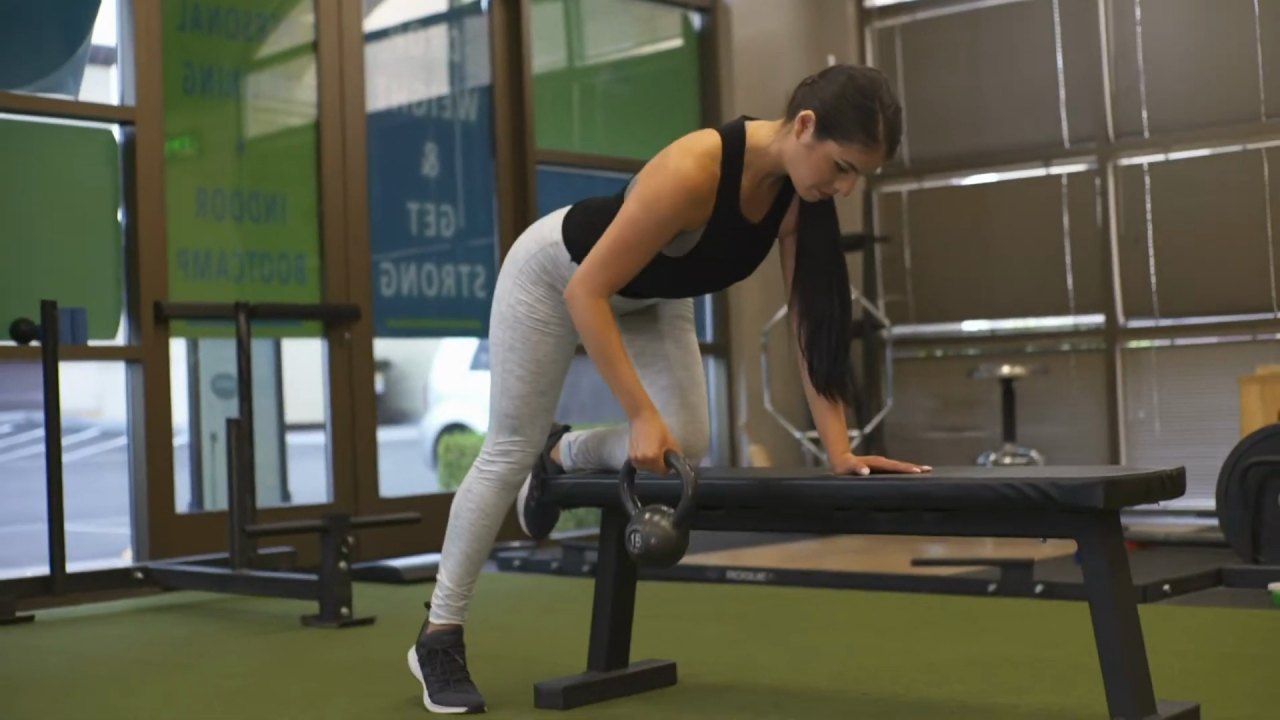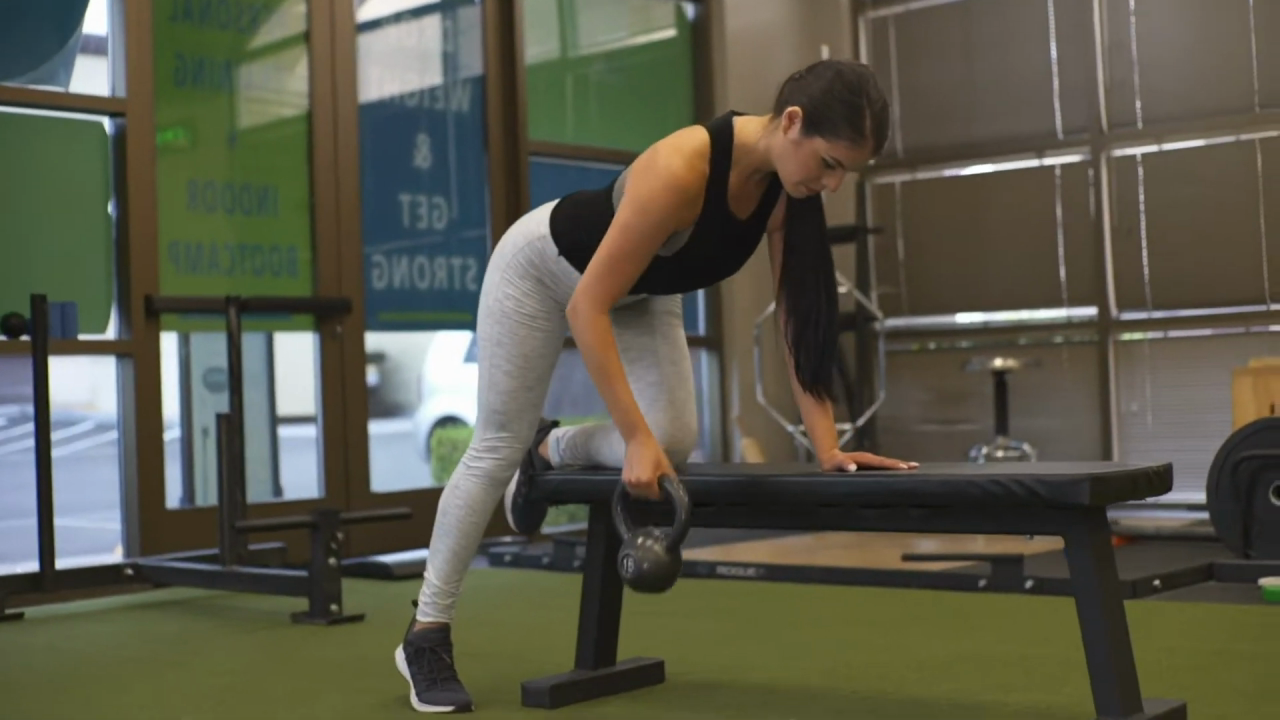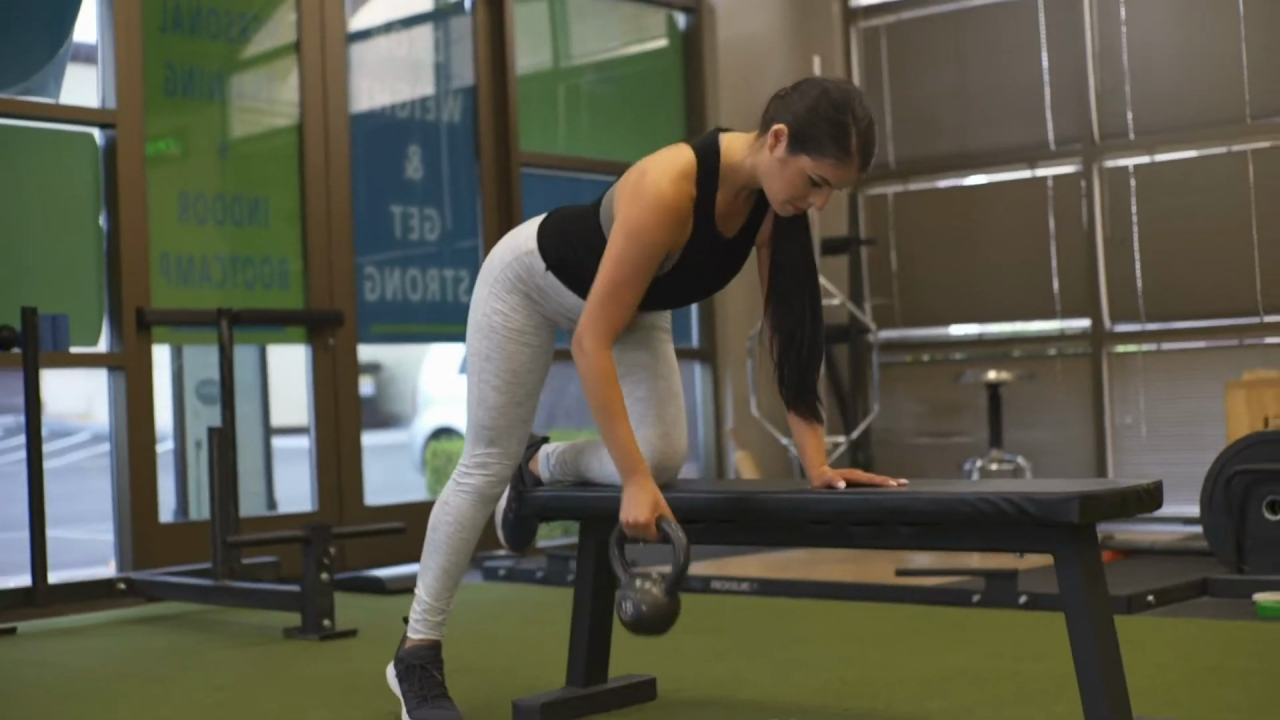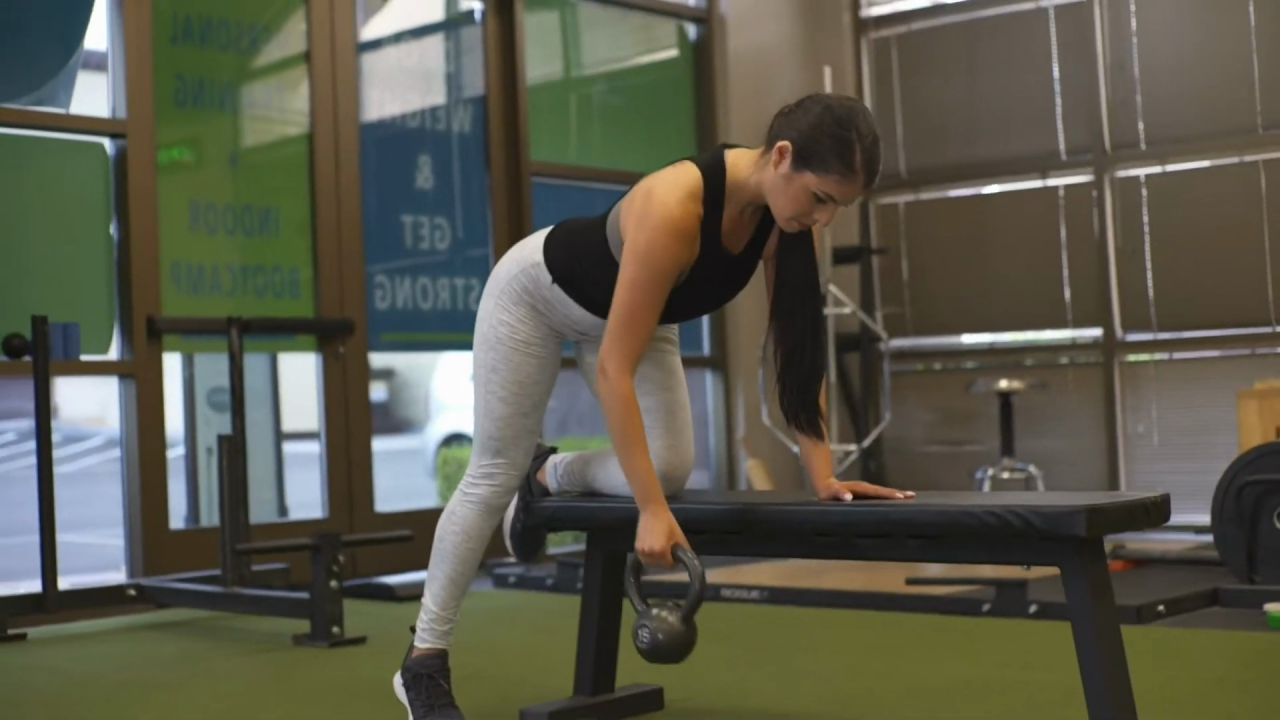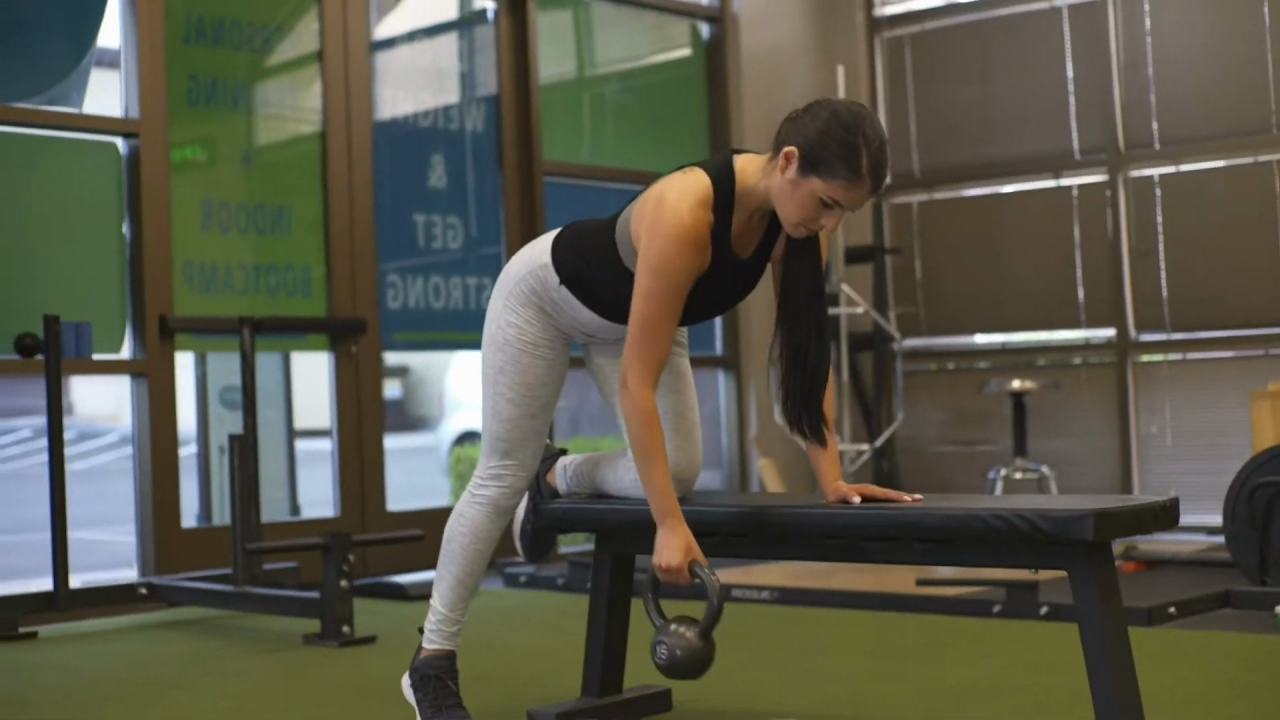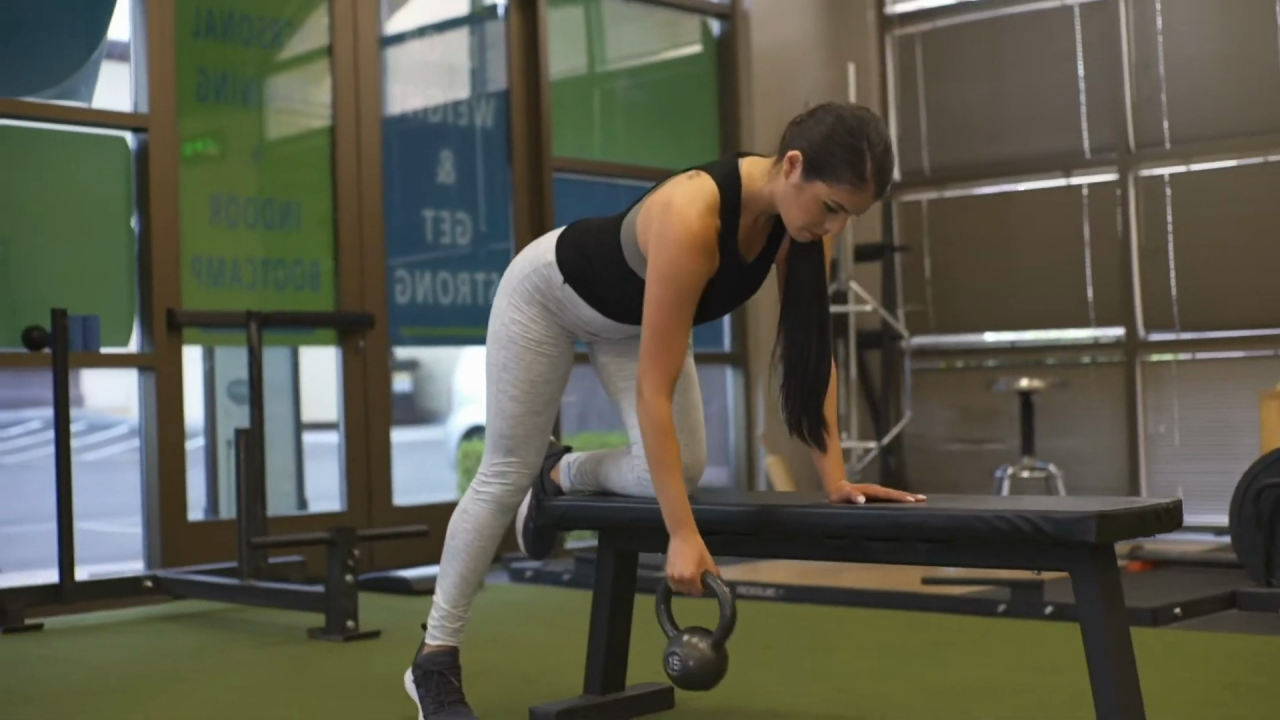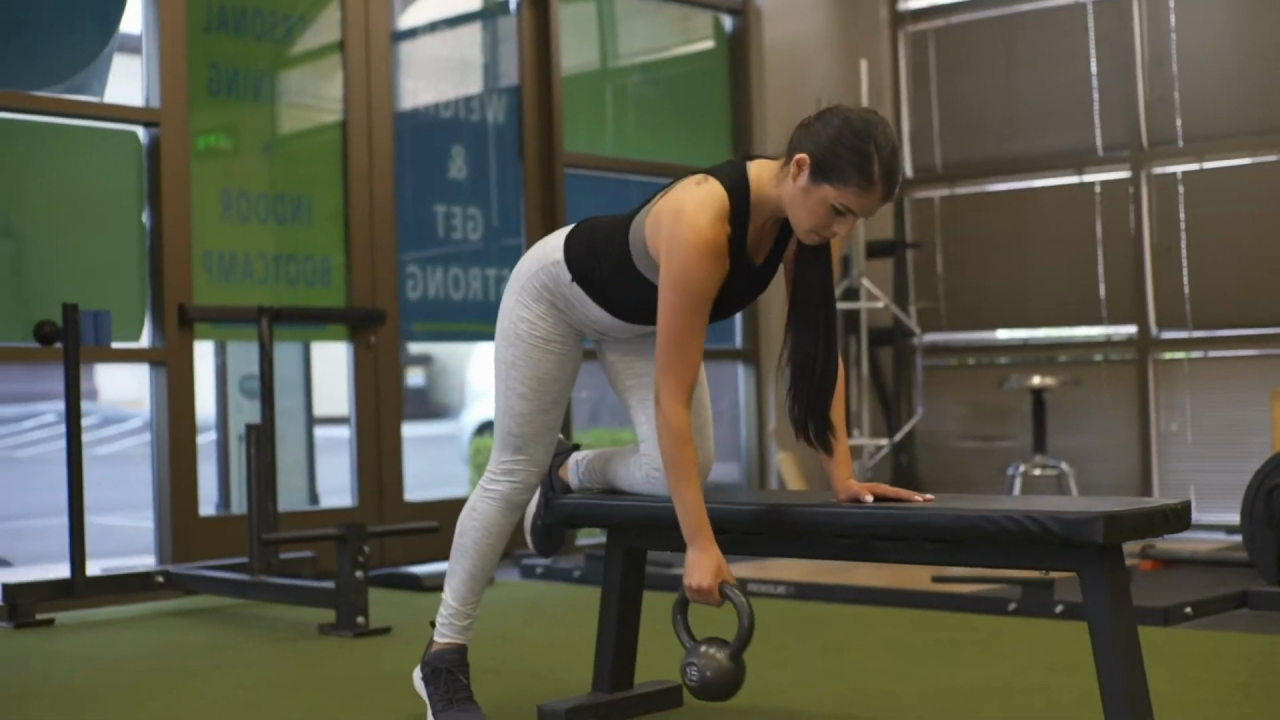
dt=0.1s
person 1, frame 1
left shoulder: (803, 190)
right shoulder: (693, 170)
left elbow: (814, 322)
right elbow: (584, 290)
left wrist: (839, 450)
right wrist: (642, 415)
left hip: (649, 297)
right hip: (556, 274)
left knee: (683, 451)
right knee: (511, 452)
left ankle: (565, 453)
right ankle: (438, 636)
person 1, frame 2
left shoulder: (792, 182)
right shoulder: (682, 167)
left elbow: (803, 314)
right elbow: (586, 307)
left wrist: (827, 447)
right wrist: (633, 438)
left hip: (644, 285)
right hip: (545, 266)
left knee: (671, 444)
right knee: (497, 448)
left ankle: (550, 449)
right ankle: (426, 633)
person 1, frame 3
left shoulder: (781, 197)
right shoulder: (668, 189)
left elbow: (790, 331)
right elbow: (591, 340)
left wrist: (817, 464)
right wrist: (632, 484)
left hip: (630, 301)
right hip: (533, 281)
left knee: (661, 460)
right knee: (487, 465)
left ankle: (541, 466)
right ankle: (417, 651)
person 1, frame 4
left shoulder: (787, 208)
right shoulder: (675, 207)
left elbow: (799, 343)
right elbow: (615, 371)
left wrist: (823, 476)
right wrist: (651, 512)
left hip: (625, 308)
right hip: (538, 292)
left knee: (666, 470)
right knee: (493, 477)
left ankle: (548, 476)
right ankle: (423, 659)
person 1, frame 5
left shoulder: (795, 212)
right shoulder: (685, 214)
left elbow: (805, 347)
right elbow: (636, 383)
left wrist: (831, 479)
right wrist: (669, 526)
left hip: (632, 313)
right hip: (546, 294)
left knee: (675, 473)
right knee: (502, 478)
left ankle: (558, 477)
right ankle: (431, 661)
person 1, frame 6
left shoulder: (798, 210)
right shoulder: (692, 218)
left elbow: (812, 348)
right elbow: (654, 391)
left wrist: (834, 477)
right wrist: (682, 536)
left hip: (633, 312)
right hip: (551, 292)
left knee: (677, 472)
right knee: (505, 475)
left ankle: (562, 474)
right ankle: (434, 657)
person 1, frame 7
left shoulder: (806, 209)
right shoulder: (700, 224)
left elbow: (819, 348)
right elbow: (671, 398)
left wrist: (843, 477)
right wrist: (699, 545)
left hip: (643, 313)
right hip: (559, 290)
left knee: (684, 473)
right knee: (515, 472)
left ankle: (571, 472)
right ankle: (443, 655)
